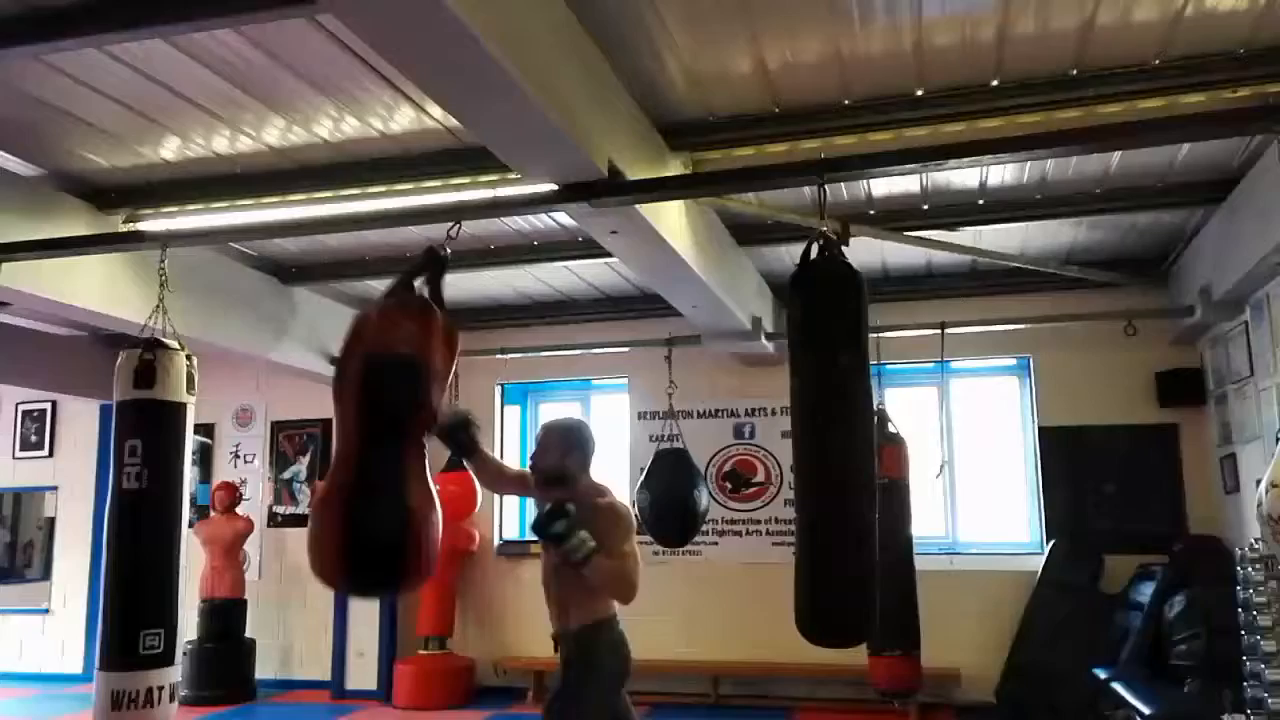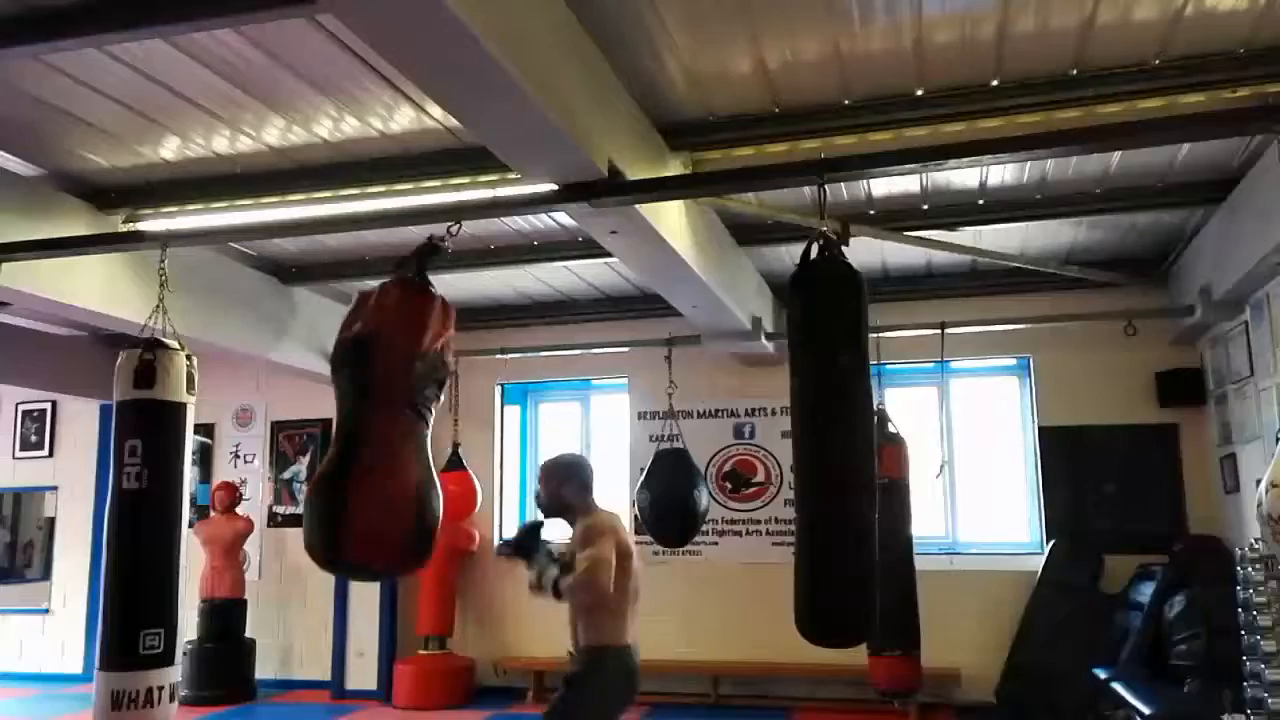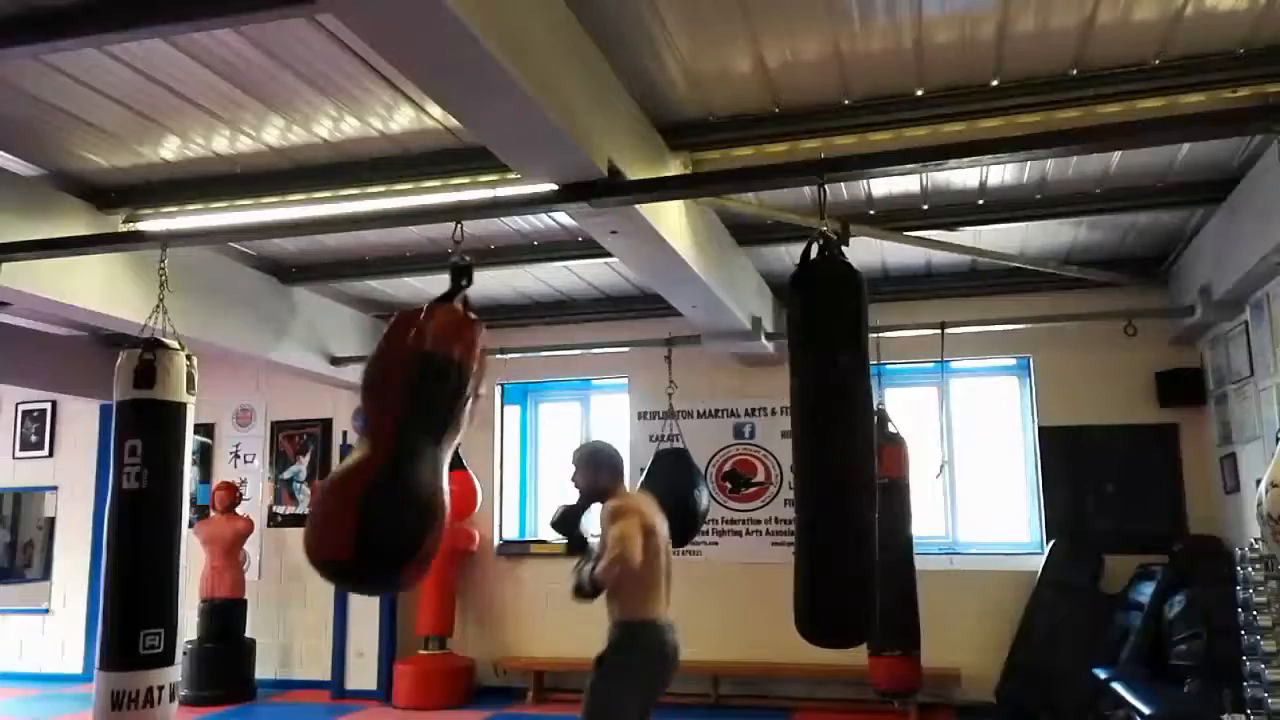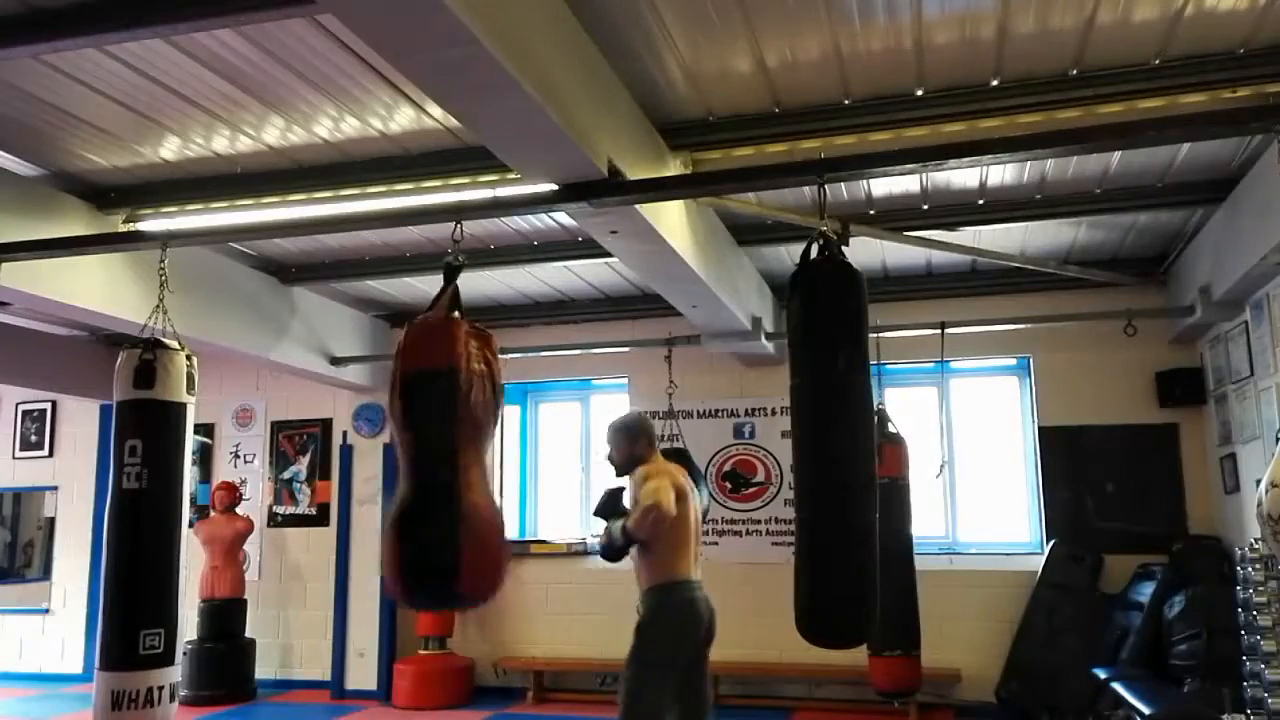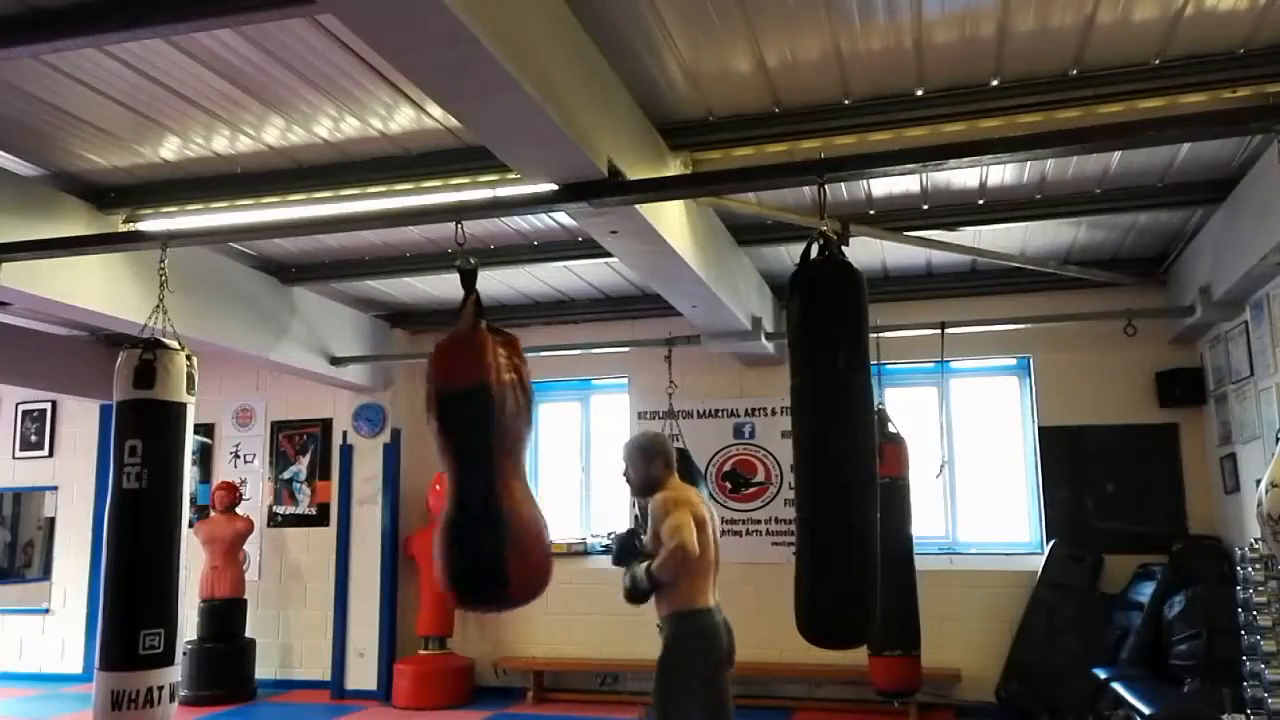
dt=0.2s
person 1, frame 1
left shoulder: (609, 512)
right shoulder: (552, 490)
left elbow: (625, 589)
right elbow: (503, 476)
left wrist: (575, 542)
right wrist: (470, 448)
left hip: (596, 648)
right hip: (579, 644)
person 1, frame 2
left shoulder: (595, 529)
right shoulder: (602, 524)
left elbow: (595, 589)
left wrist: (549, 576)
right wrist: (554, 563)
left hip: (604, 667)
right hip: (618, 660)
person 1, frame 3
left shoulder: (619, 510)
right shoulder: (645, 508)
left elbow: (624, 564)
left wrist: (591, 574)
right wrist: (588, 554)
left hip: (637, 642)
right hip: (660, 639)
person 1, frame 4
left shoulder: (649, 476)
right shoulder: (676, 476)
left elbow: (658, 511)
left wrist: (618, 531)
right wrist: (626, 525)
left hip: (669, 608)
right hip: (695, 605)
person 1, frame 5
left shoulder: (667, 500)
right shoulder: (693, 498)
left elbow: (683, 549)
left wrist: (645, 573)
right wrist: (645, 547)
left hip: (690, 631)
right hip: (713, 627)
